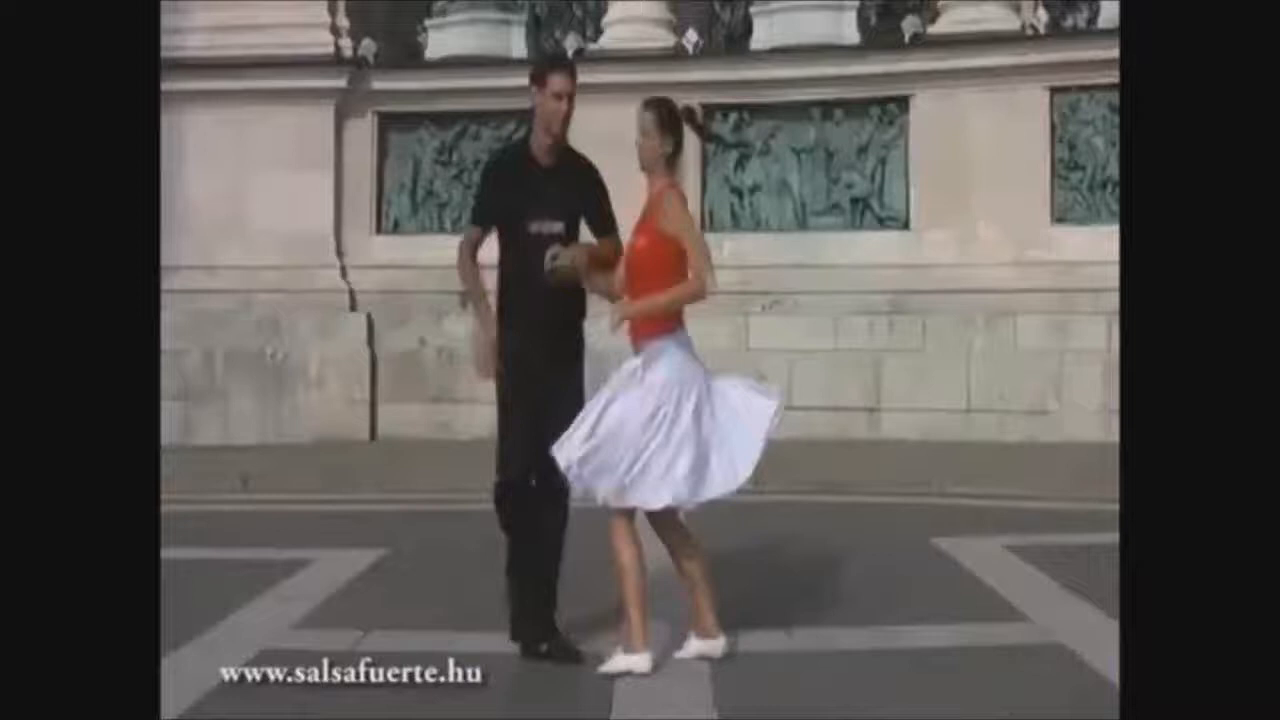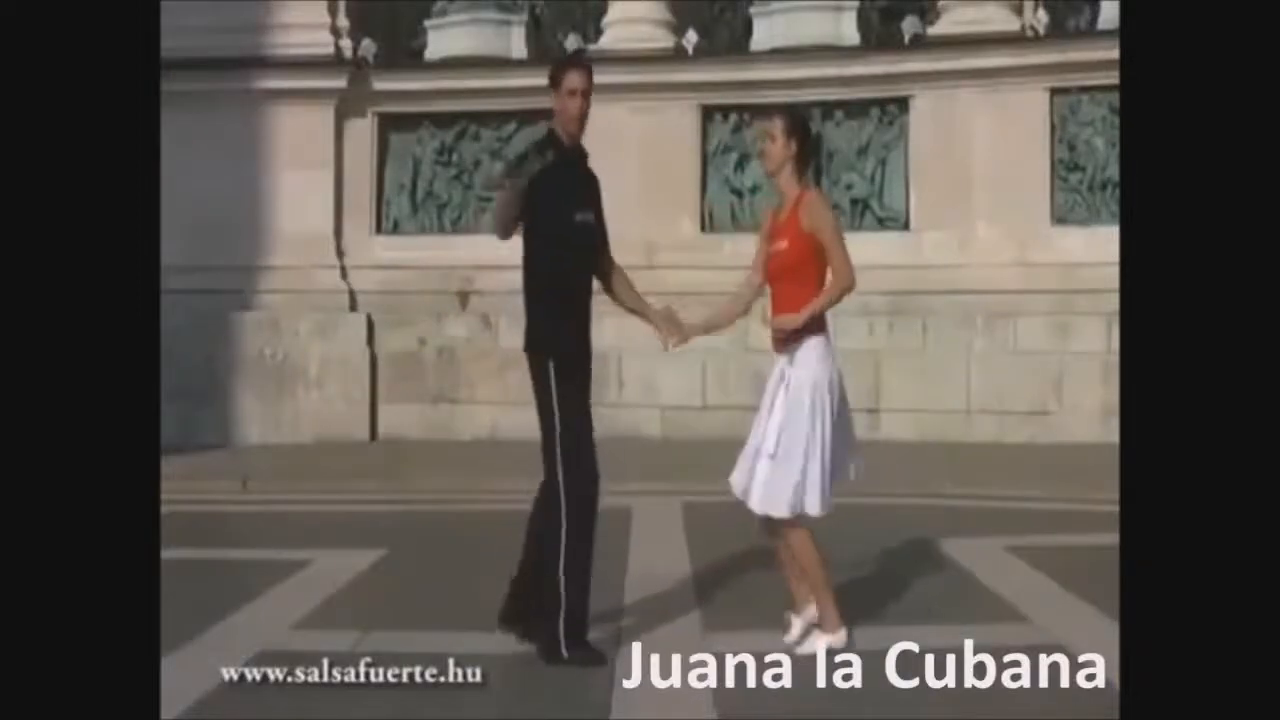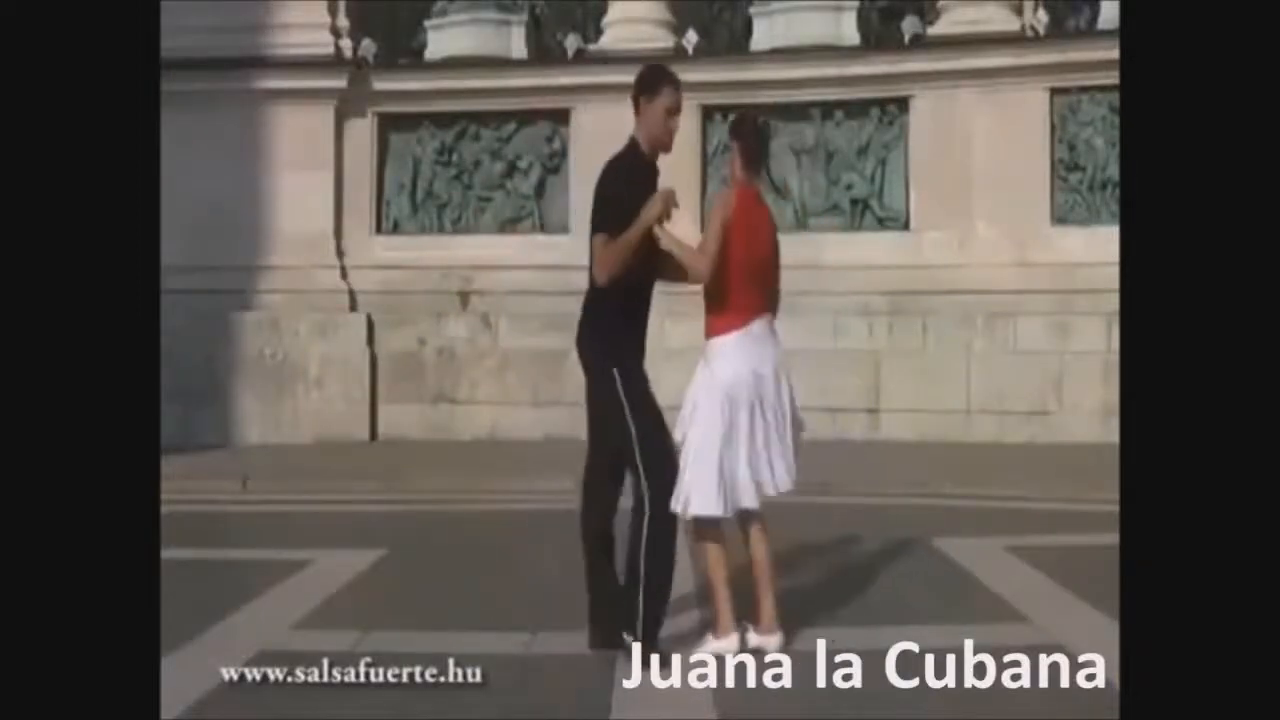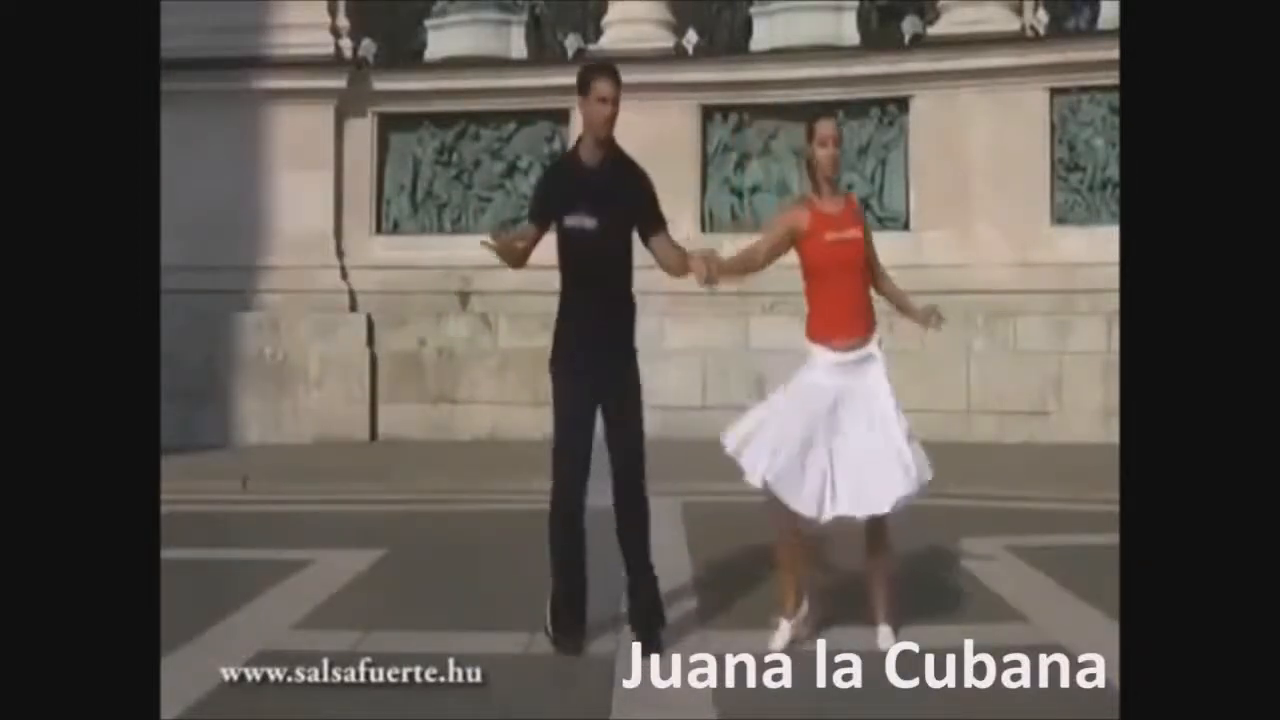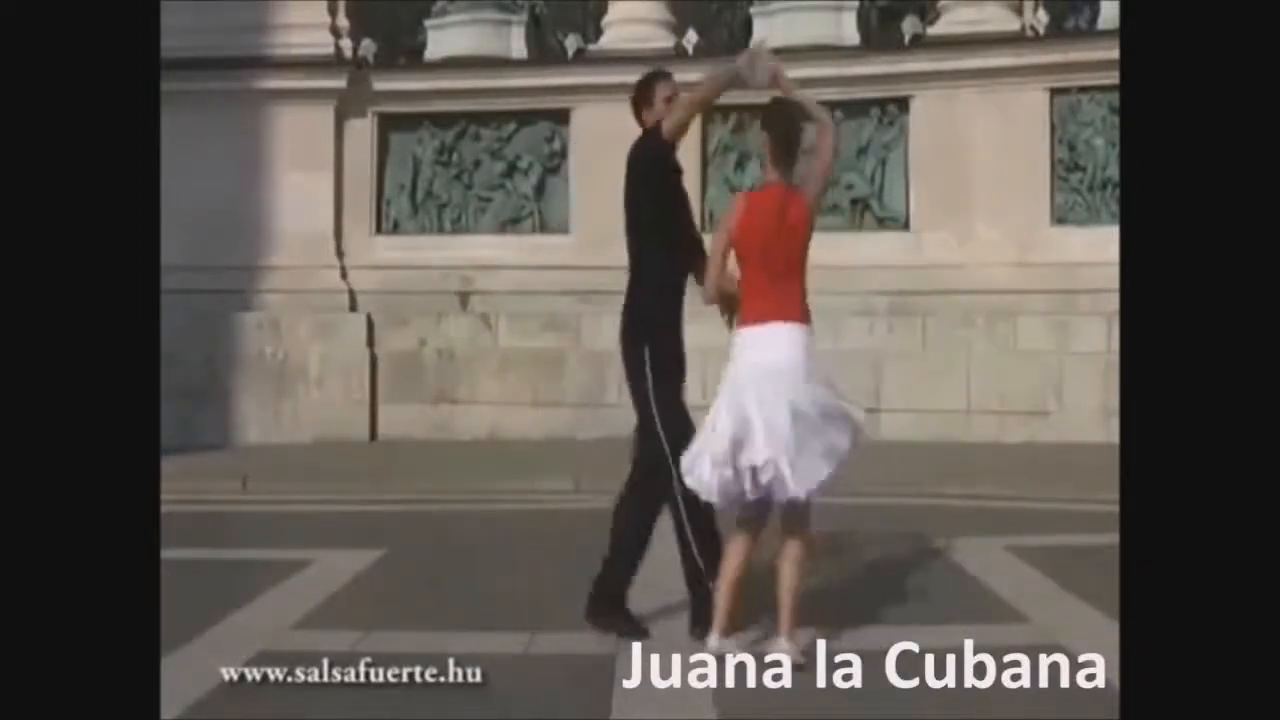
dt=1s
person 1, frame 1
left shoulder: (583, 174)
right shoulder: (504, 168)
left elbow: (614, 249)
right elbow: (468, 249)
left wrist: (589, 254)
right wrist: (483, 319)
left hip: (566, 345)
right hip: (518, 344)
left knee: (555, 480)
right knee: (516, 474)
left ankle: (539, 619)
right ankle: (529, 622)
person 1, frame 2
left shoulder: (584, 176)
right shoulder: (538, 163)
right elbow: (505, 222)
left wrist: (649, 312)
right wrist: (508, 199)
left hip: (574, 343)
right hip: (549, 344)
left knee: (568, 476)
right knee: (574, 480)
left ankle: (526, 602)
right ankle: (560, 633)
person 1, frame 3
left shoulder: (647, 175)
right shoulder: (620, 175)
right elbow: (603, 270)
right wrist: (645, 220)
left hip: (619, 345)
right hip: (608, 345)
left knee: (607, 477)
right knee: (655, 473)
left ankle: (609, 618)
right ankle: (633, 626)
person 1, frame 4
left shoulder: (632, 178)
right shoulder: (557, 177)
left elbow: (662, 252)
right elbow: (526, 245)
left wrist: (691, 262)
right wrist: (509, 248)
left hip: (619, 343)
right hip: (571, 345)
left knee: (630, 472)
right knee: (569, 475)
left ankle: (644, 609)
right ankle: (566, 613)
person 1, frame 5
left shoulder: (671, 179)
right shoulder: (646, 164)
left elbow: (694, 260)
right elbow: (687, 104)
left wrist: (724, 291)
right wrist: (739, 72)
left hip: (664, 341)
right hip: (647, 343)
left knee: (653, 474)
right knee: (678, 472)
left ankle: (609, 599)
right ankle: (705, 606)
person 2, frame 1
left shoulder: (671, 202)
right shoulder: (649, 206)
left elbow: (702, 278)
right elbow: (618, 286)
left wrist: (645, 304)
right wrist: (579, 272)
left hip: (664, 365)
right hip: (654, 366)
left knee: (621, 506)
right knee: (656, 507)
left ankle: (636, 644)
right ankle: (707, 626)
person 2, frame 2
left shoulder: (812, 205)
right shoulder: (773, 219)
left elbow: (844, 278)
right elbow: (749, 293)
left wrist: (799, 315)
right wrist: (695, 326)
left hip: (806, 364)
right hip: (787, 367)
left knee: (786, 503)
right knee: (766, 495)
left ankle: (831, 622)
right ankle: (805, 601)
person 2, frame 3
left shoulder: (727, 199)
right shoulder: (765, 213)
left elbow: (704, 268)
left wrist: (660, 231)
left hip: (729, 358)
right hip: (764, 353)
left knee: (708, 505)
right knee: (747, 498)
left ankle: (724, 629)
right ankle: (767, 623)
person 2, frame 4
left shoulder: (858, 211)
right shoulder: (800, 215)
right elbow: (757, 255)
left wrist: (916, 311)
right wrist: (720, 268)
left hip: (869, 365)
right hip: (824, 367)
left knee: (877, 501)
right knee: (783, 491)
left ankle: (882, 617)
right ankle: (791, 607)
person 2, frame 5
left shoulder: (739, 207)
right shoulder: (806, 196)
left elbow: (713, 288)
right elbow: (828, 129)
right wrist: (785, 83)
left hip: (750, 354)
right hip: (789, 353)
left knee: (747, 512)
right knee: (793, 510)
left ankle: (719, 629)
right ankle: (784, 633)
